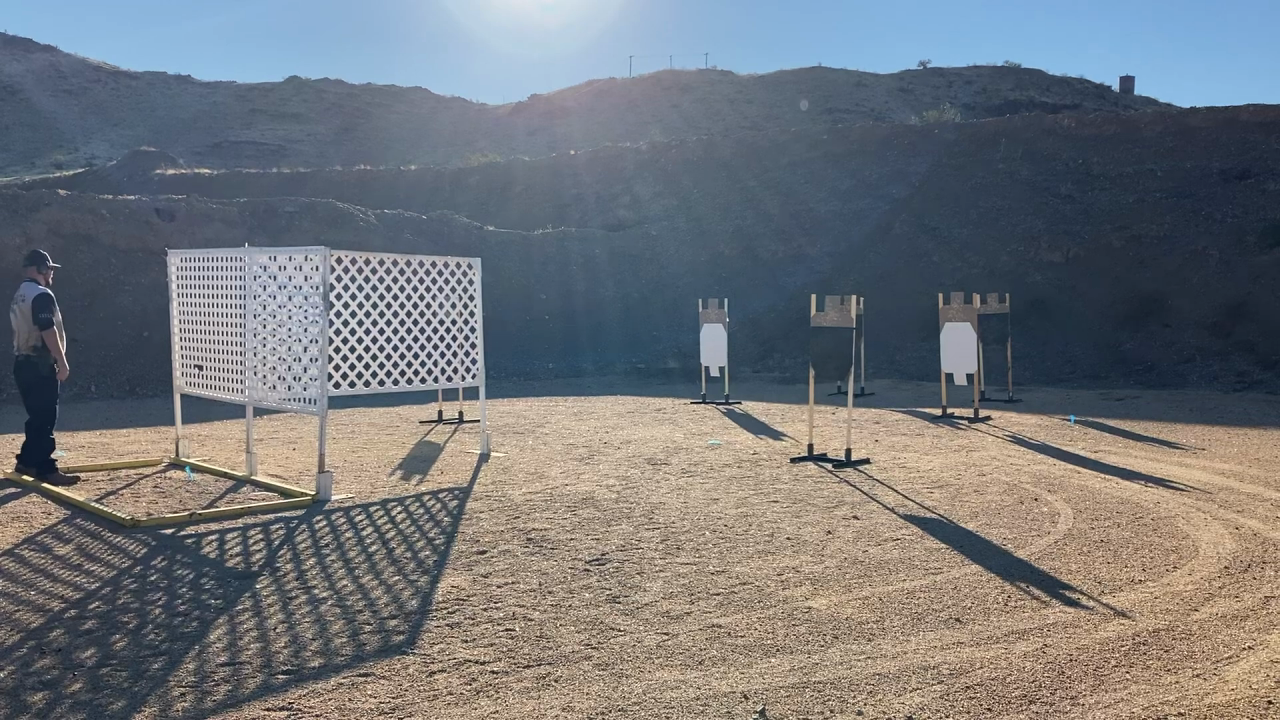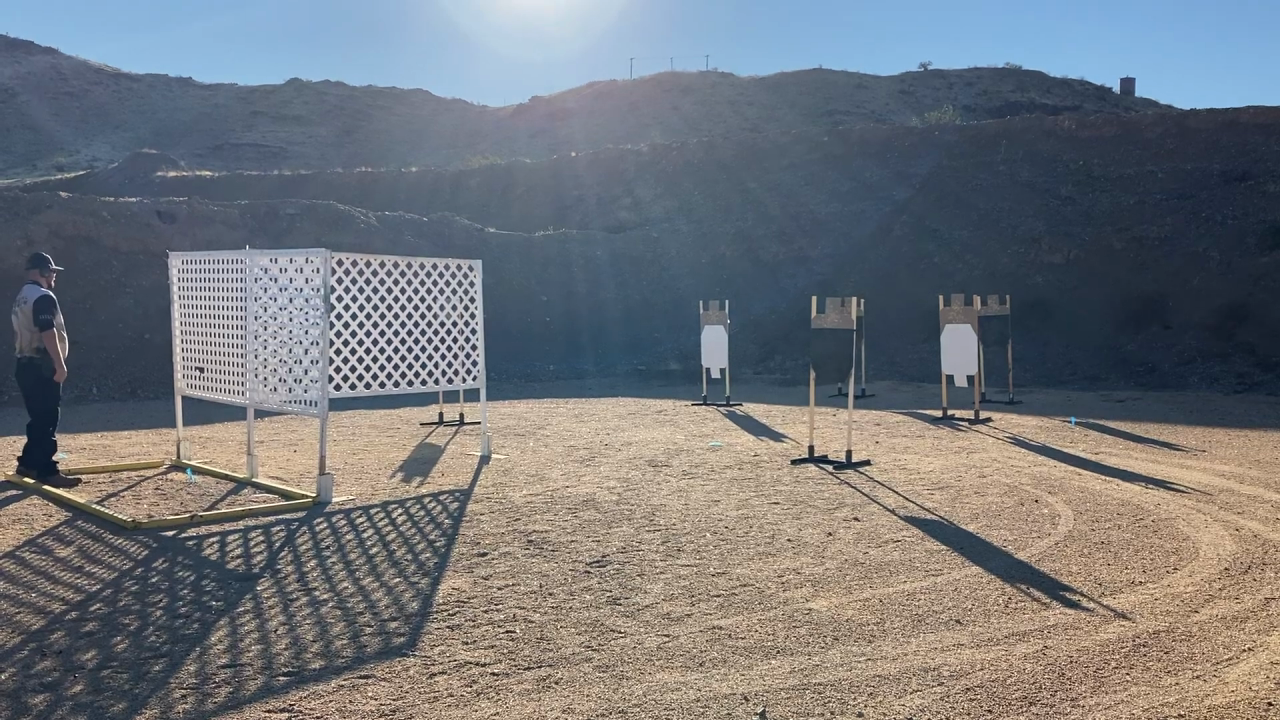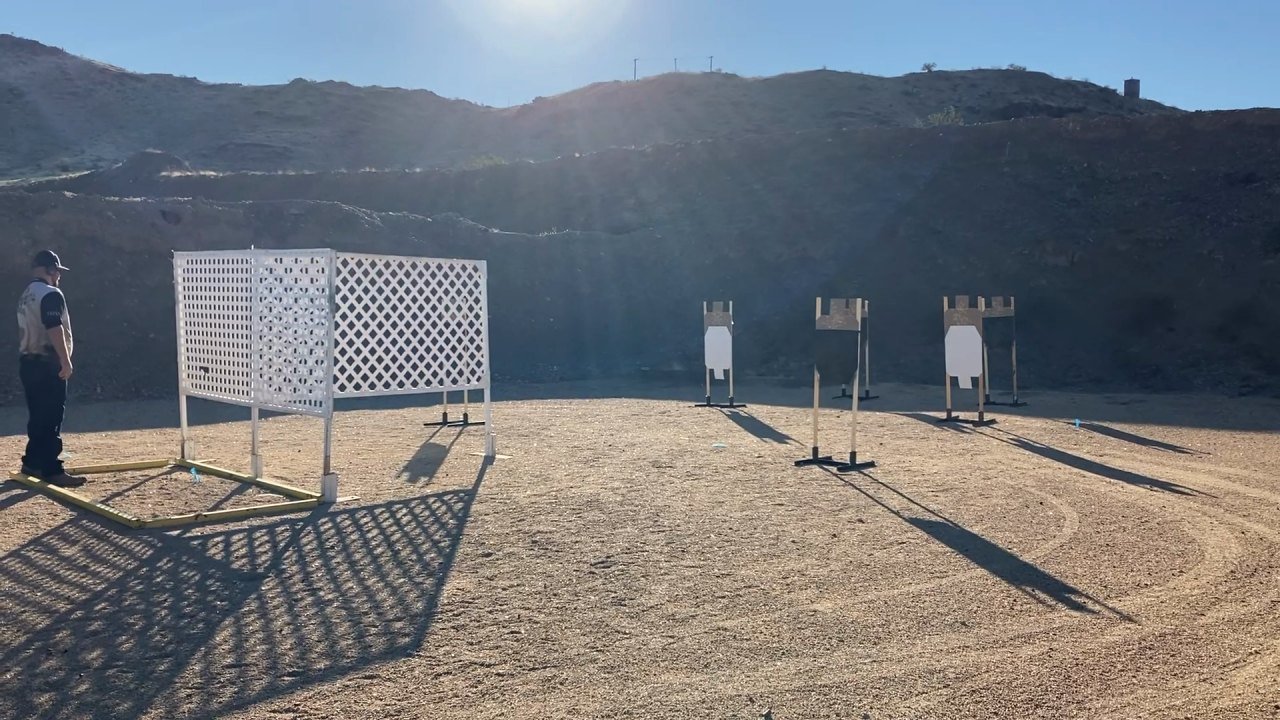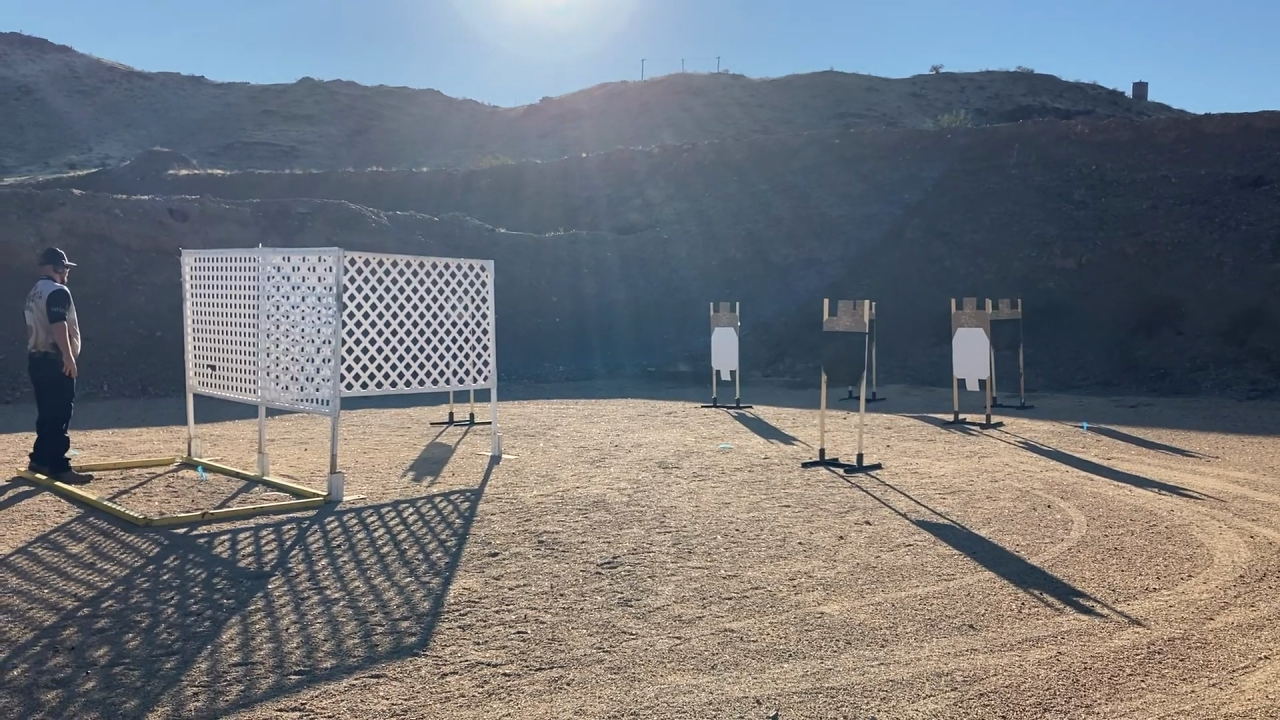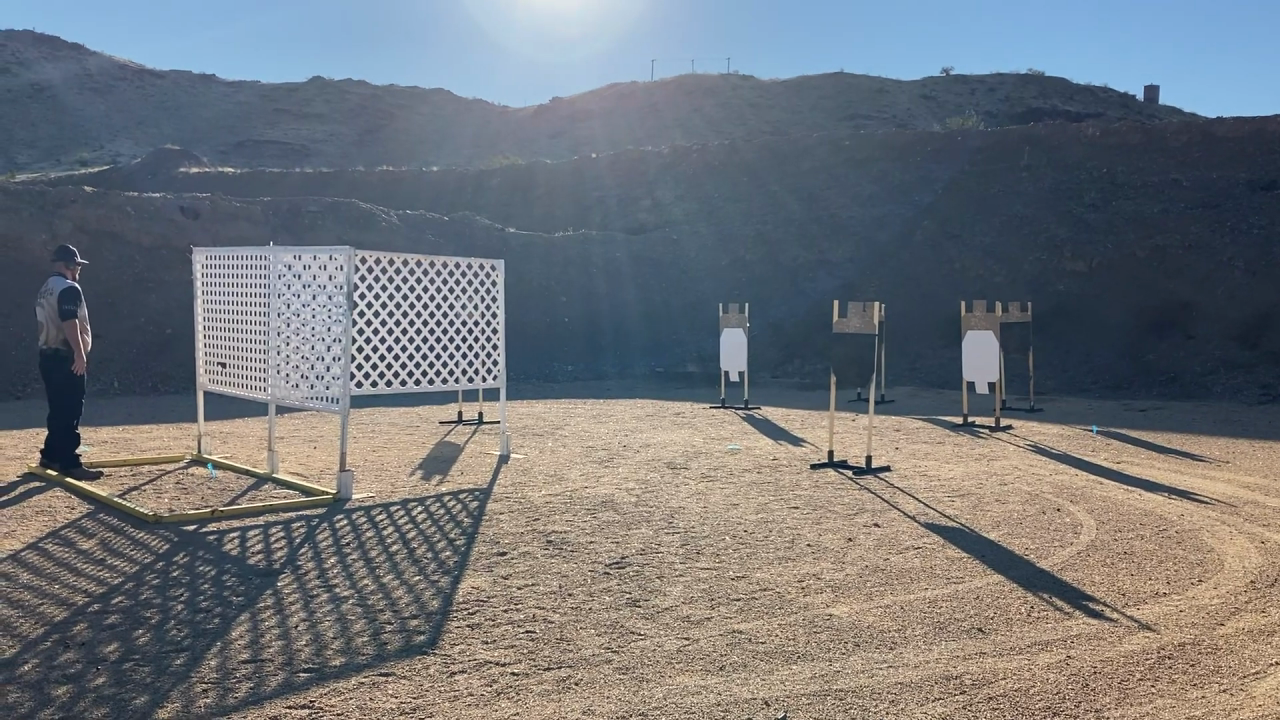
dt=0.5s
person 1, frame 1
left shoulder: (19, 296)
right shoulder: (41, 295)
right elbow: (48, 332)
right wrist: (62, 361)
left hip: (23, 363)
right hip: (39, 365)
left knee: (36, 416)
right knee: (45, 417)
left ankle: (27, 461)
right ankle: (45, 469)
person 1, frame 2
left shoulder: (21, 298)
right shoulder: (43, 297)
right elbow: (48, 333)
right wrist: (60, 364)
left hip: (26, 365)
right hip: (42, 366)
left knee: (38, 418)
right knee: (47, 419)
left ankle: (28, 463)
right ankle: (46, 471)
person 1, frame 3
left shoulder: (26, 295)
right shoulder: (51, 294)
right elbow: (55, 329)
right wrist: (66, 361)
left hip: (29, 362)
right hip: (47, 364)
left knee: (38, 416)
right knee: (51, 418)
left ankle: (33, 462)
right ankle: (51, 470)
person 1, frame 4
left shoulder: (34, 293)
right shoulder: (57, 291)
right elbow: (59, 325)
right wrist: (68, 356)
left hip: (37, 359)
right hip: (55, 361)
left knee: (47, 414)
right knee: (59, 415)
left ankle: (40, 459)
right ankle: (58, 467)
person 1, frame 5
left shoulder: (45, 289)
right shoulder: (69, 288)
right elbow: (70, 323)
right wrist: (79, 353)
left hip: (48, 356)
right hip: (66, 358)
left knee: (58, 410)
right knee: (70, 412)
left ankle: (51, 456)
right ankle: (69, 463)
